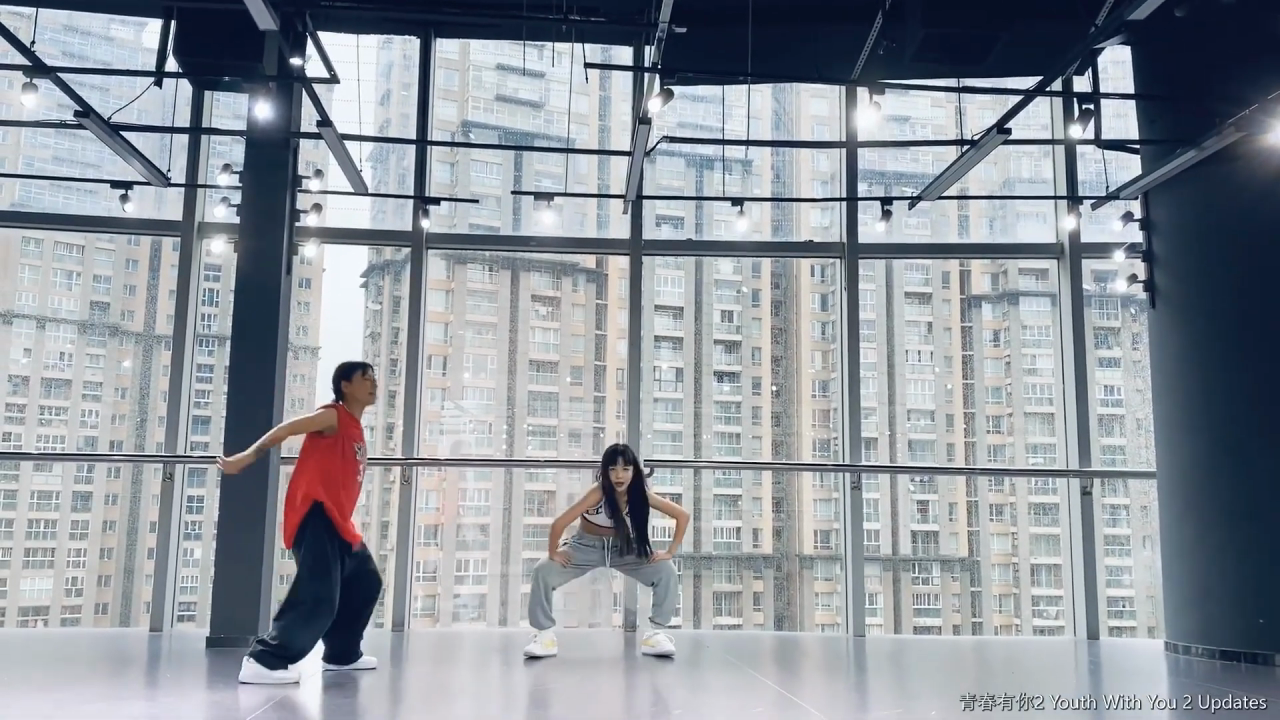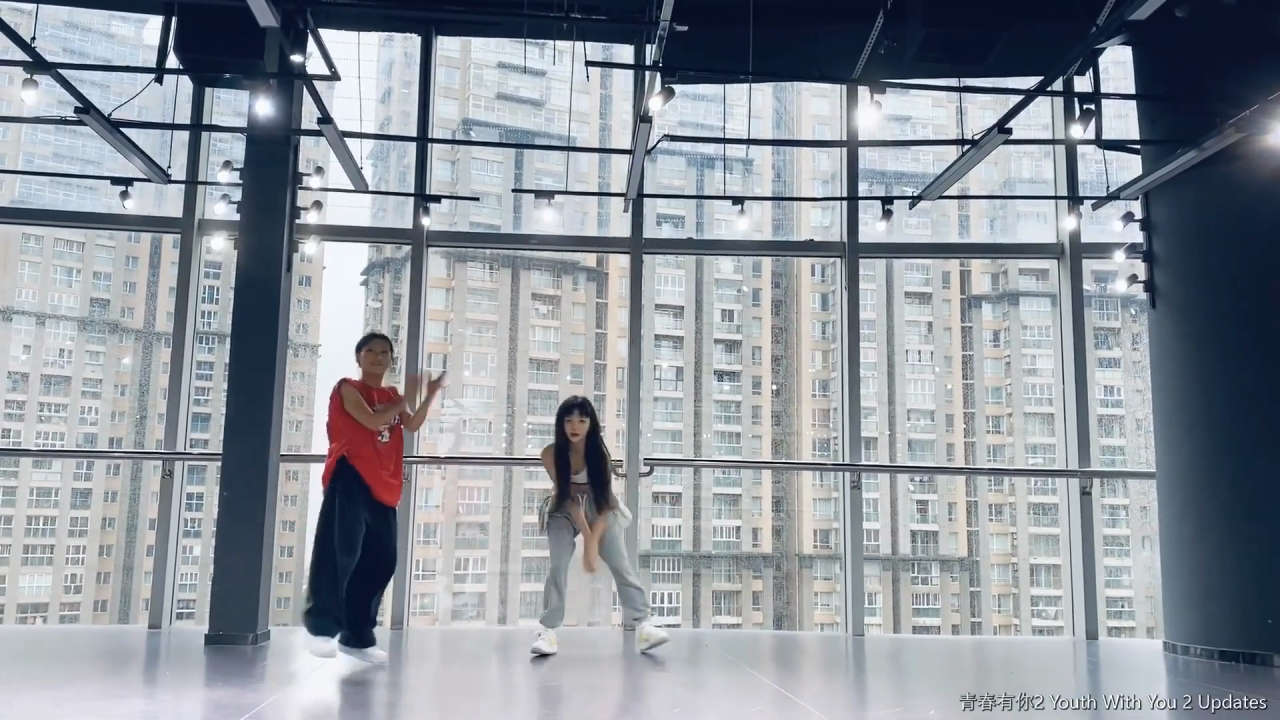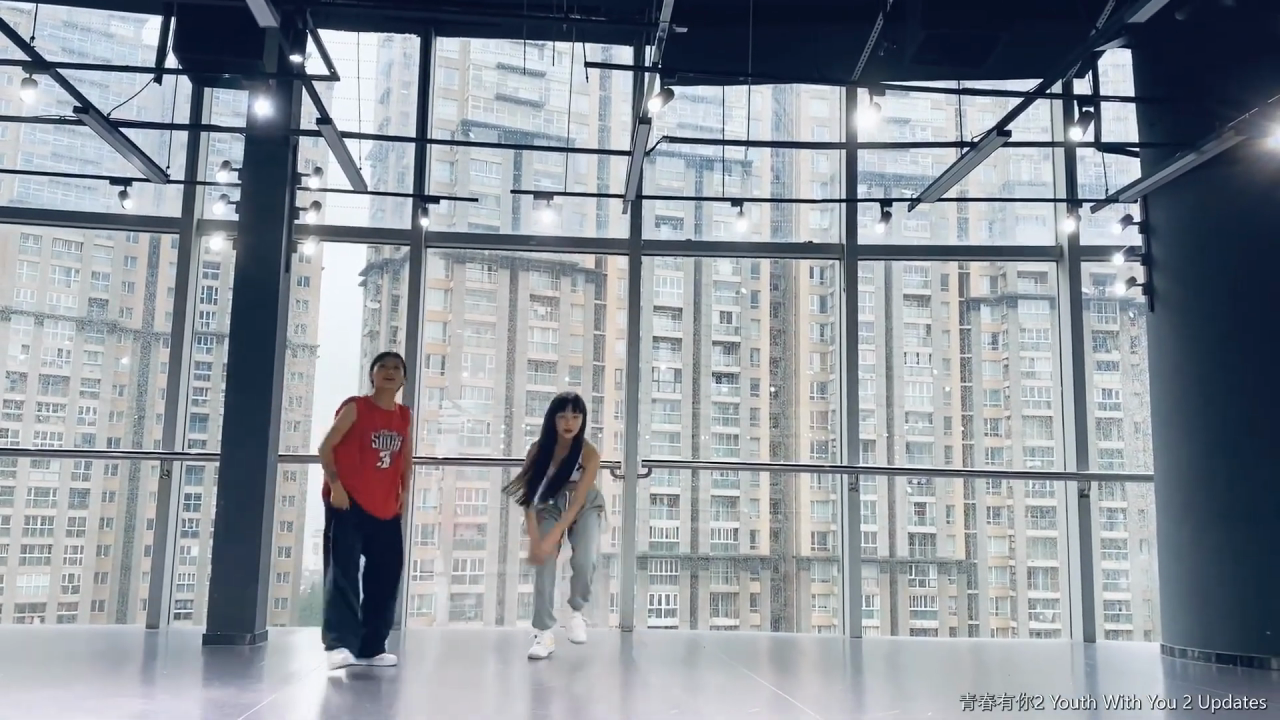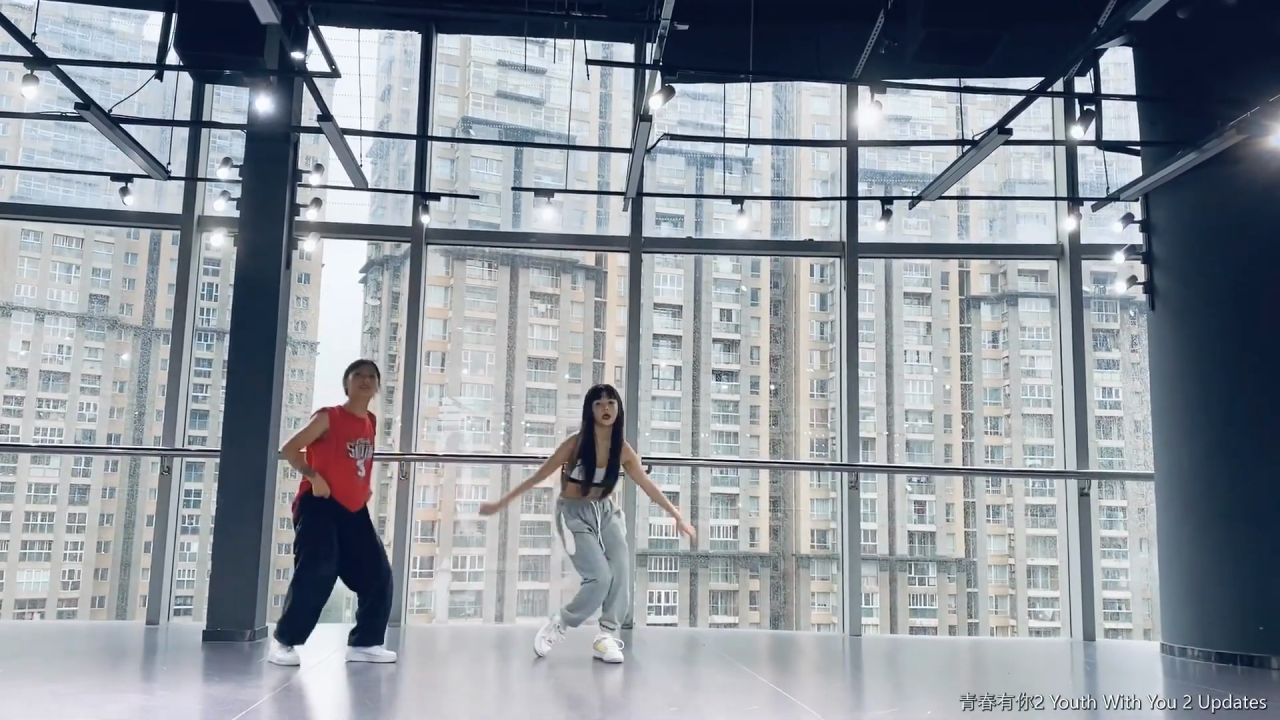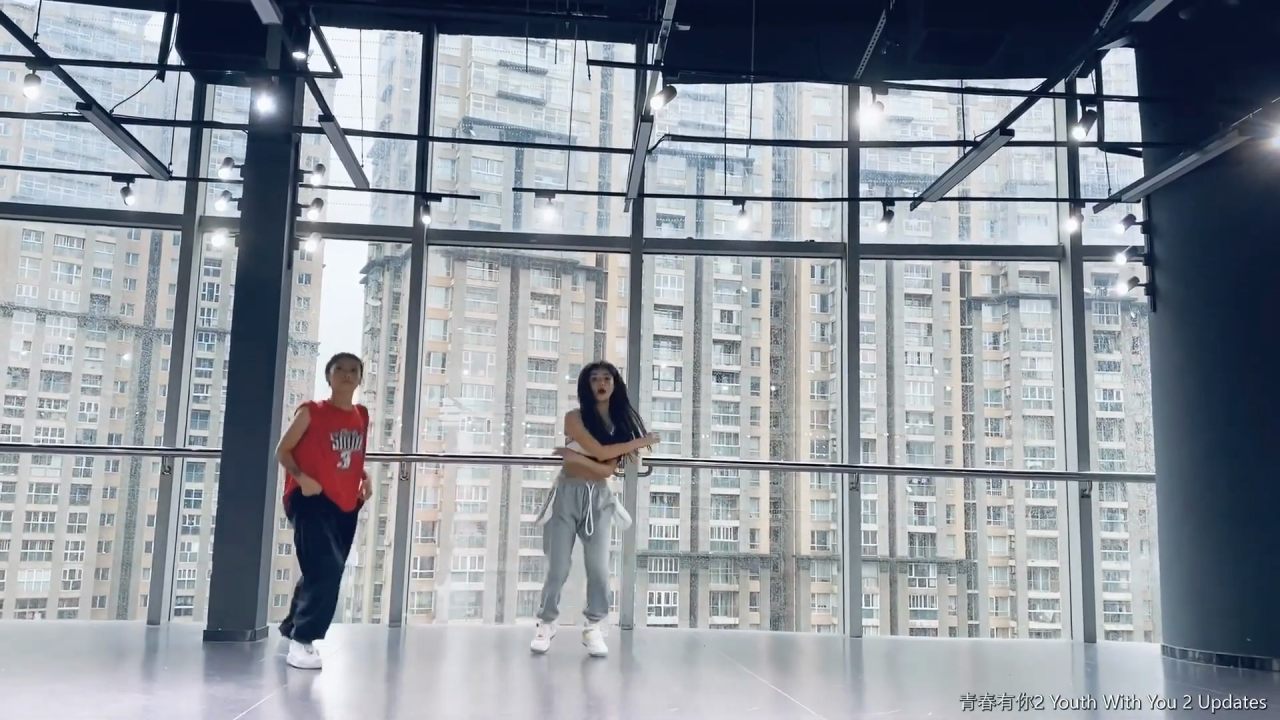
dt=0.4s
person 1, frame 1
left shoulder: (353, 426)
right shoulder: (334, 416)
right elbow: (286, 430)
left wrist: (303, 503)
right wrist: (245, 457)
left hip: (337, 520)
right hip: (320, 516)
left knee: (366, 585)
right knee: (318, 597)
left ankle: (343, 653)
right ankle: (264, 662)
person 1, frame 2
left shoulder: (394, 396)
right shoulder: (348, 388)
left elbow: (412, 424)
right elbow: (373, 422)
left wrist: (429, 397)
right wrist: (409, 394)
left hip: (384, 487)
right hip: (350, 478)
left knee: (380, 562)
right knee: (340, 549)
left ankle: (358, 637)
right ankle: (320, 628)
person 1, frame 3
left shoulder: (404, 416)
right shoulder: (355, 408)
right elbow: (326, 447)
left wrist: (405, 493)
right wrist: (335, 485)
left hip: (386, 509)
right hip: (349, 504)
left knee: (387, 578)
right knee: (343, 570)
left ankle: (369, 647)
right ankle: (339, 644)
person 1, frame 4
left shoulder: (370, 422)
right shoulder: (329, 417)
right elbow: (290, 449)
left wrist: (366, 487)
right wrist: (313, 477)
left hip: (354, 510)
right hip: (320, 505)
left knee: (378, 576)
right knee: (315, 573)
left ankle: (365, 643)
right ankle: (284, 642)
person 1, frame 5
left shoulder: (362, 417)
right shoulder: (311, 412)
right elbow: (283, 450)
left wrist: (364, 479)
right wrist: (302, 478)
left hip: (345, 504)
right hip: (311, 500)
left knee: (328, 571)
right knee: (325, 568)
left ankle: (294, 631)
right ankle: (302, 642)
person 2, frame 1
left shoulder: (640, 494)
right shoulder: (598, 493)
left elbow: (683, 516)
right elbow: (558, 524)
left wrist: (670, 551)
right wrist: (553, 554)
left hip: (623, 546)
right hip: (586, 546)
left knee: (666, 572)
right knee: (543, 572)
left ankle: (656, 634)
right ankle: (545, 635)
person 2, frame 2
left shoulder: (599, 454)
right shoulder: (551, 453)
left elbow: (603, 505)
right elbow: (564, 498)
left wrist: (593, 542)
right wrist: (587, 535)
left hip: (600, 508)
right hip: (564, 510)
left knee: (620, 563)
right knee: (558, 565)
left ankle: (643, 625)
right ankle: (548, 631)
person 2, frame 3
left shoulder: (589, 453)
right shoulder: (540, 448)
left elbow: (576, 503)
right elbow: (527, 497)
left wrist: (552, 538)
right wrist: (534, 540)
left hip: (585, 504)
right hip: (550, 504)
left knee: (584, 562)
right knee: (544, 566)
left ankle: (576, 610)
right ankle: (544, 632)
person 2, frame 4
left shoulder: (623, 449)
right shoulder: (575, 444)
left elbow: (647, 485)
right elbow: (540, 475)
left wrist: (677, 516)
right wrist: (503, 502)
left hip: (605, 511)
right hip: (574, 515)
left knee: (621, 573)
right knee: (599, 578)
left ankle: (606, 636)
right ankle: (556, 626)
person 2, frame 5
left shoulder: (621, 421)
right shoulder: (574, 418)
left elbow: (609, 467)
right elbow: (598, 452)
left wrist: (578, 459)
right wrist: (640, 442)
left hip: (599, 499)
right hip: (566, 496)
left knee: (598, 568)
right knee: (557, 568)
left ankle: (593, 627)
right ankle: (546, 624)
